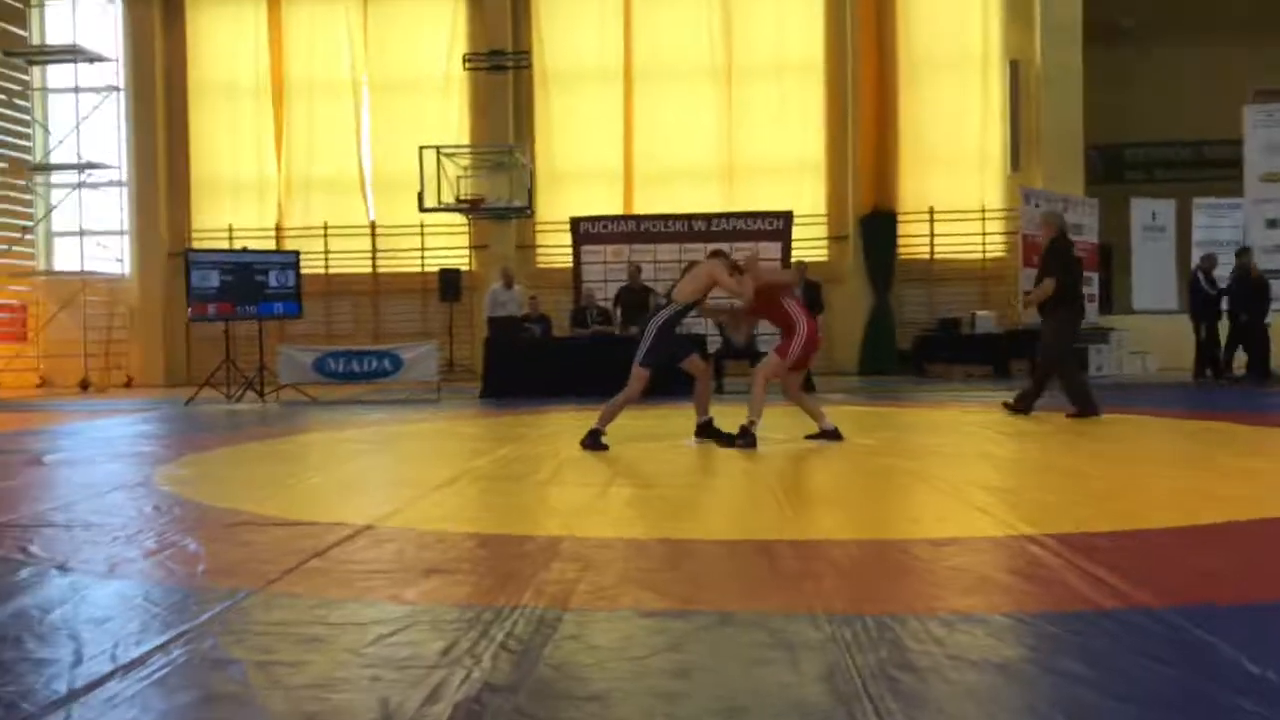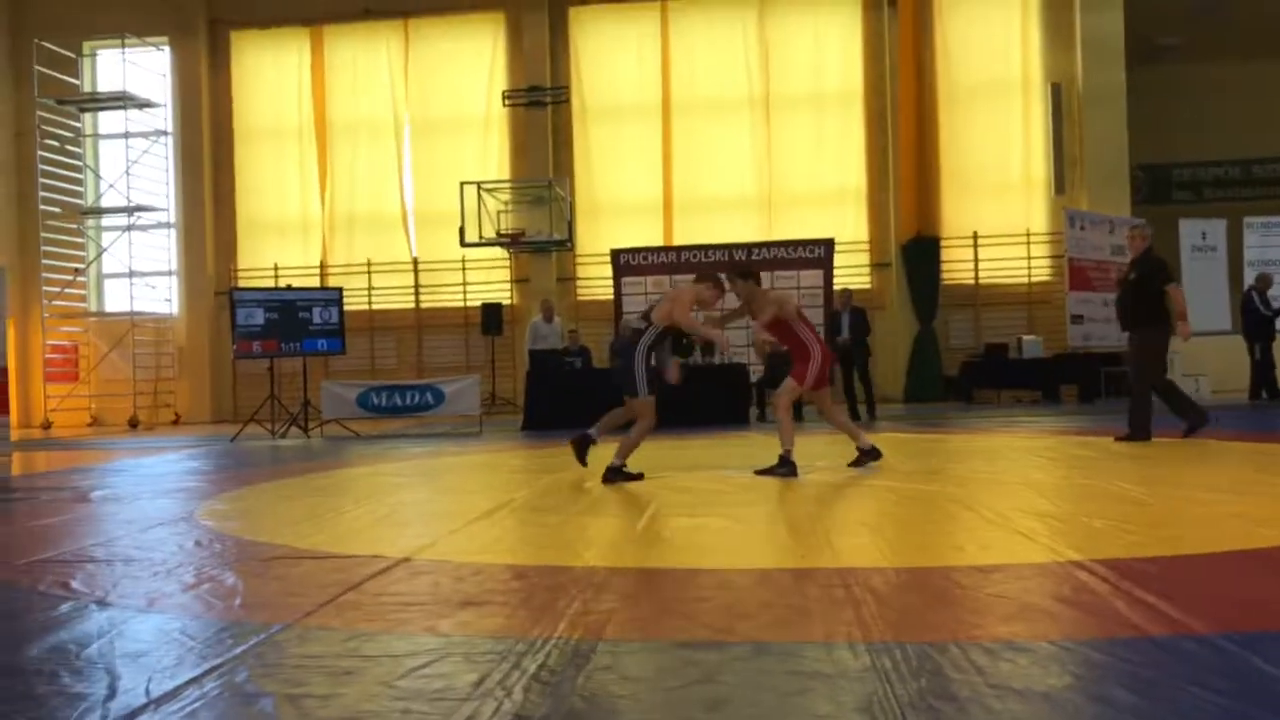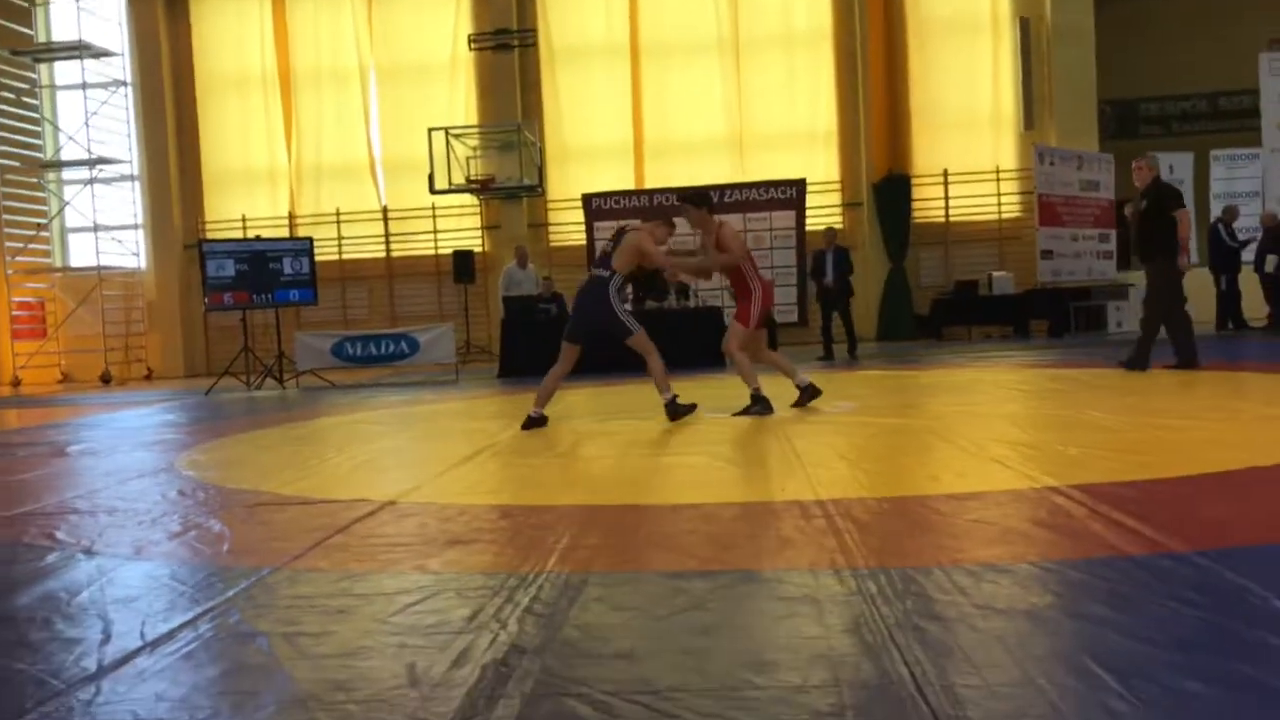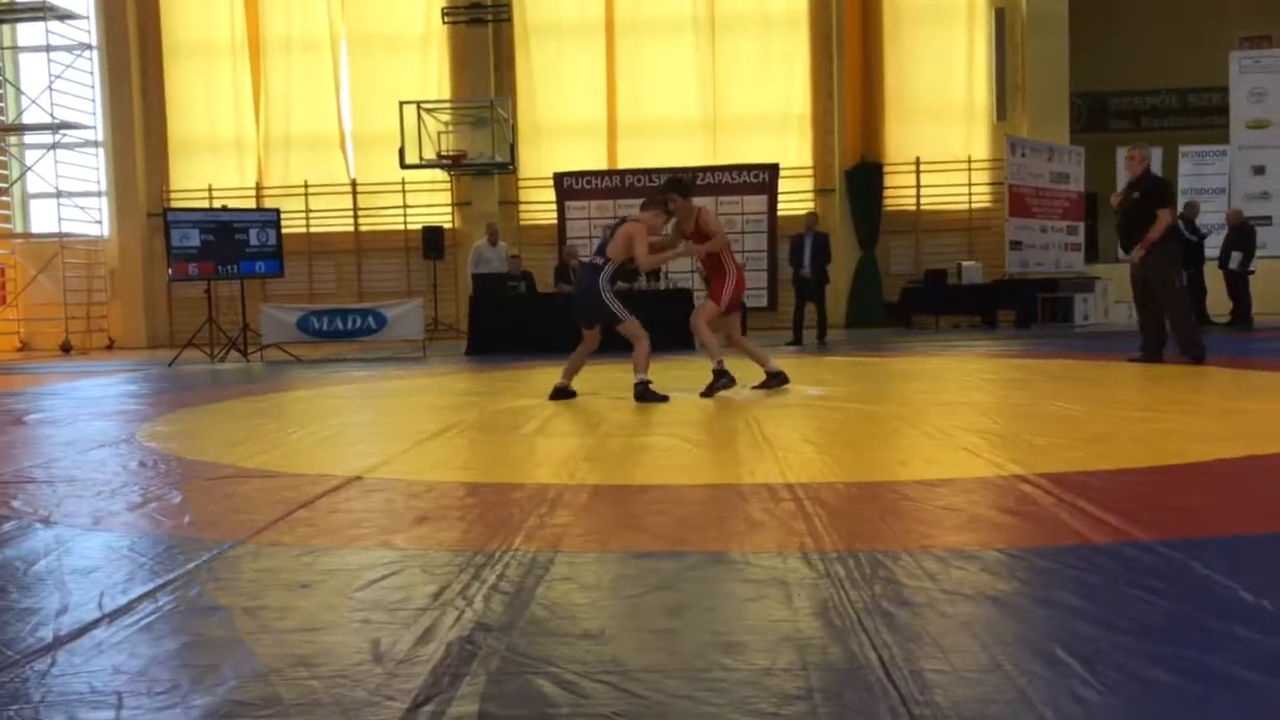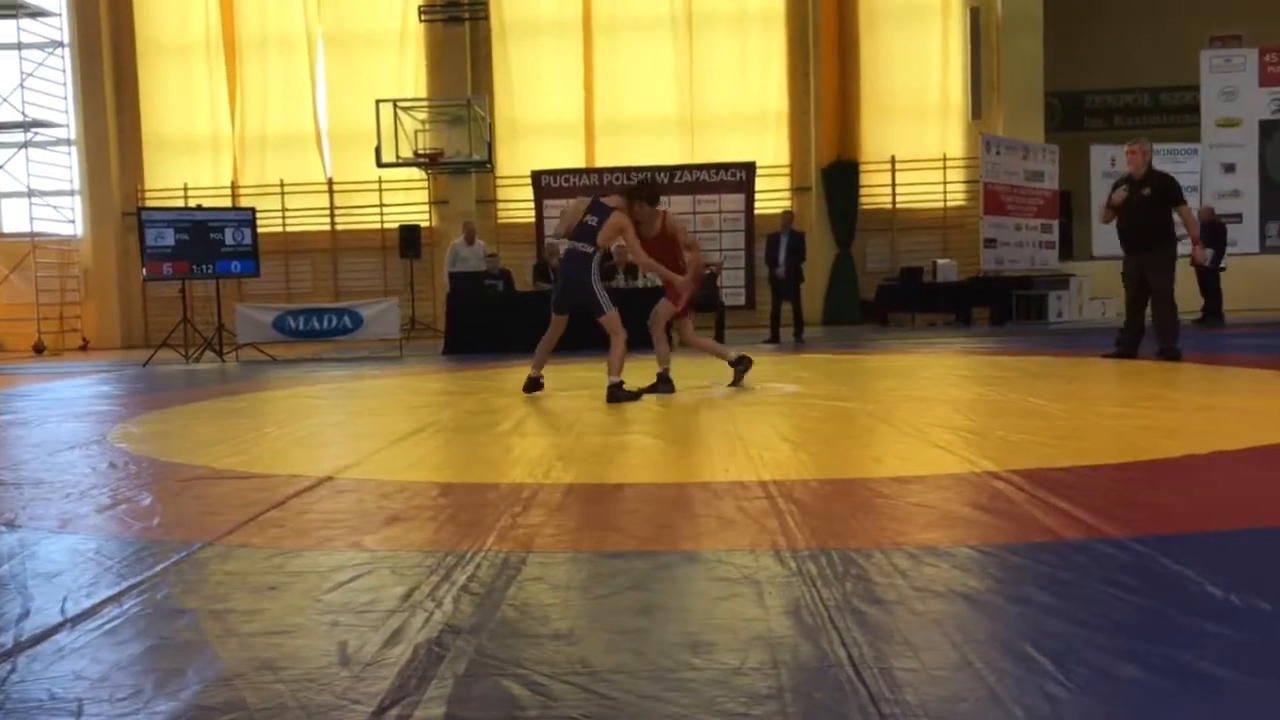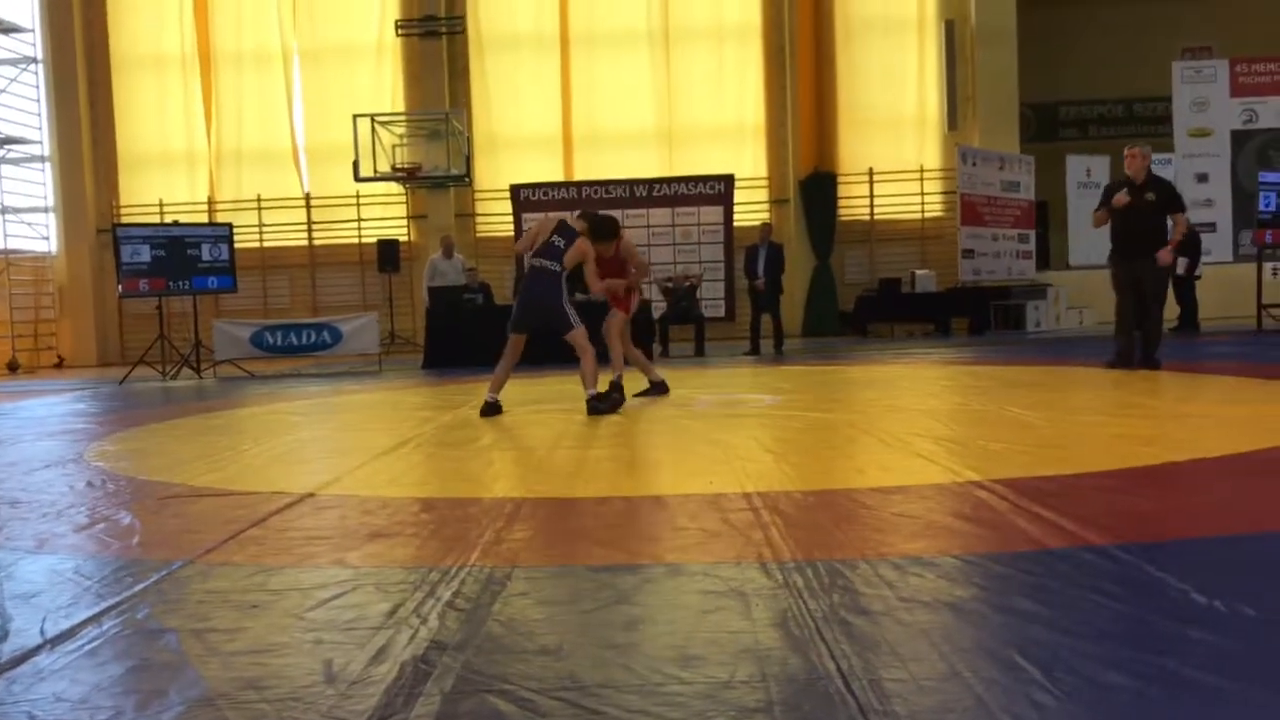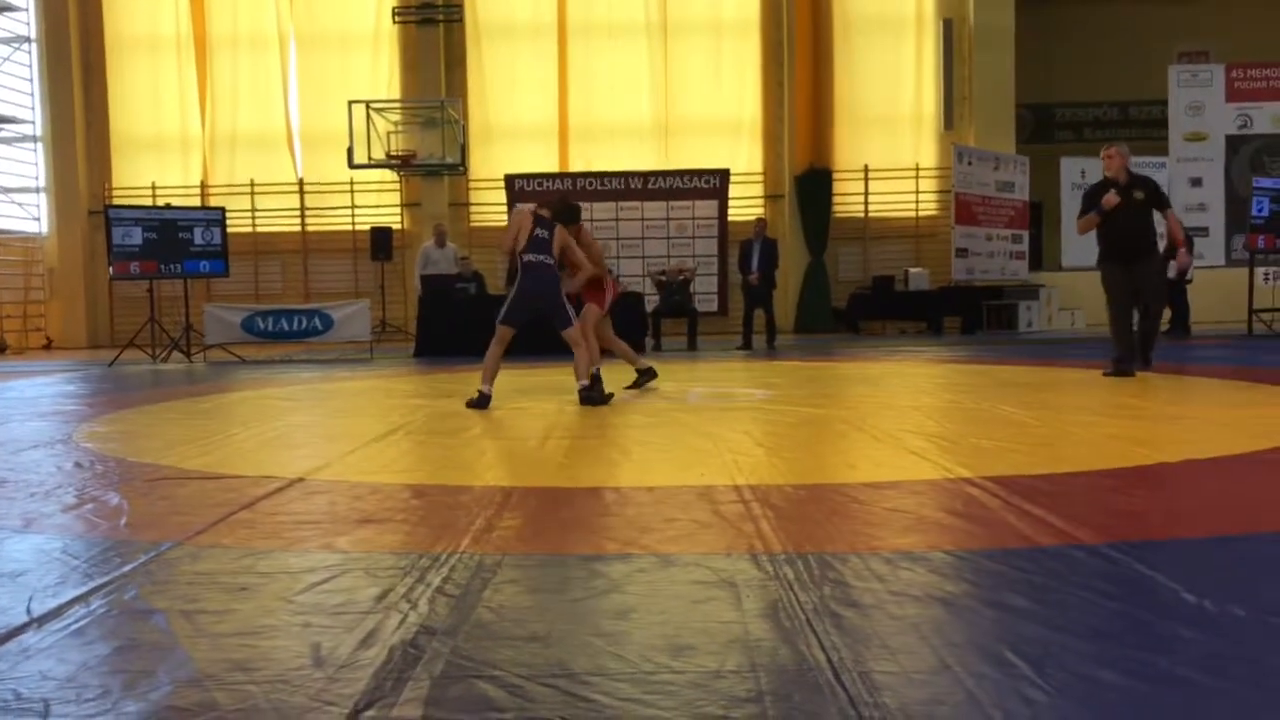
dt=0.5s
person 1, frame 1
left shoulder: (1056, 251)
right shoulder: (1065, 248)
left elbow: (1049, 285)
left wrist: (1027, 301)
left hip: (1062, 314)
right hip: (1065, 313)
left knee: (1063, 360)
right knee: (1047, 359)
left ankle: (1086, 406)
right ankle: (1024, 402)
person 1, frame 2
left shoulder: (1153, 264)
right shoulder: (1136, 265)
left elbow: (1173, 291)
left wrist: (1181, 320)
right wrist: (1120, 284)
left hip: (1151, 331)
right hip: (1141, 332)
left knee: (1140, 381)
right knee: (1155, 380)
left ankle: (1139, 430)
right ankle: (1195, 416)
person 1, frame 3
left shoulder: (1164, 191)
right shoulder: (1145, 196)
left elbow: (1184, 217)
left wrist: (1184, 251)
right wrist: (1133, 217)
left hip: (1166, 260)
right hip: (1156, 261)
left knee: (1153, 307)
right knee: (1172, 309)
left ankle: (1139, 358)
right ankle: (1187, 357)
person 1, frame 4
left shoulder: (1156, 184)
right shoulder: (1128, 189)
left elbow: (1165, 218)
right elbow: (1129, 221)
left wrist: (1142, 246)
right wrist: (1116, 207)
left hip: (1159, 253)
right hip: (1140, 256)
left knee: (1172, 300)
right knee: (1144, 305)
left ankle: (1193, 348)
right ankle: (1152, 350)
person 1, frame 5
left shoulder: (1163, 181)
right shoulder: (1120, 185)
left elbow: (1184, 213)
right elbow: (1105, 219)
left wrist: (1196, 243)
right wrist: (1113, 204)
left hip: (1159, 252)
right hip: (1131, 253)
left knee: (1162, 300)
right knee: (1133, 302)
left ankle: (1168, 347)
right ankle: (1126, 346)
person 1, frame 6
left shoulder: (1163, 187)
right shoulder: (1114, 188)
left elbow: (1180, 221)
right elbow: (1096, 222)
left wrist: (1170, 247)
right wrist: (1112, 206)
left hip: (1154, 259)
right hip: (1122, 259)
left knee: (1153, 309)
right knee: (1126, 308)
left ankle: (1148, 355)
right ankle: (1125, 355)
person 1, frame 7
left shoulder: (1146, 185)
right shoulder: (1095, 192)
left elbow: (1169, 215)
right elbow: (1081, 228)
left wrist: (1181, 247)
right wrist: (1102, 209)
left hip: (1147, 261)
right hip: (1113, 264)
left knee: (1153, 309)
right knee: (1119, 313)
left ankle: (1143, 352)
right ankle: (1123, 363)
person 2, frame 1
left shoulder: (700, 270)
right shoulder: (716, 266)
left elbow: (697, 306)
right elbow: (743, 293)
right wrist: (745, 277)
left hip: (667, 330)
right hip: (657, 328)
left knee: (703, 371)
right knee: (634, 389)
left ankle: (704, 426)
right ankle: (593, 433)
person 2, frame 2
left shoulder: (679, 297)
right shoulder: (688, 293)
right elbow: (679, 318)
right wrist: (710, 333)
left hip: (629, 348)
right hip: (636, 352)
left knee: (633, 409)
right knee: (647, 419)
left ankle: (588, 437)
right ankle: (615, 468)
person 2, frame 3
left shoulder: (624, 234)
right shoulder: (641, 237)
right elbow: (664, 263)
left hip: (585, 299)
right hip: (606, 300)
left knee: (563, 364)
right knee: (650, 351)
left ankle: (535, 415)
right ankle: (671, 404)
person 2, frame 4
left shoulder: (623, 223)
right shoulder: (638, 228)
right elbow: (644, 263)
right wrist: (678, 252)
left hip: (582, 285)
right hip: (599, 286)
left knee: (591, 342)
right knee: (641, 338)
left ankle: (562, 386)
right ankle: (641, 386)
person 2, frame 5
left shoulder: (583, 203)
right shoulder: (622, 220)
left elbow: (559, 232)
right elbow: (641, 259)
right wrist: (674, 277)
left hip: (565, 272)
right hip: (587, 277)
left knee: (554, 331)
right knee: (618, 334)
left ankle: (534, 377)
right ankle: (614, 388)
person 2, frame 6
left shoulder: (548, 223)
right shoulder: (585, 247)
left elbow: (519, 249)
right elbow: (596, 289)
right wrist: (615, 283)
left hip: (528, 292)
right hip: (553, 295)
left knee: (511, 353)
right knee: (586, 350)
left ankle: (490, 402)
right ankle: (594, 400)
person 2, frame 7
left shoulder: (521, 214)
right shoulder: (561, 232)
left elbow: (506, 247)
right elbow: (587, 269)
right wrist: (566, 288)
left hip: (526, 285)
right hip: (551, 286)
left knee: (498, 342)
right knee: (579, 344)
left ankle: (484, 395)
right ankle: (585, 390)
person 3, frame 1
left shoulder: (758, 279)
right shoulder: (751, 305)
left elbow: (791, 278)
left wrist: (758, 271)
left hip: (802, 332)
right hip: (805, 335)
left knee: (760, 375)
right knee: (791, 390)
left ankle: (748, 433)
right ankle: (829, 429)
person 3, frame 2
left shoulder: (772, 299)
right shoulder: (751, 307)
right elbow: (724, 319)
left hip: (814, 355)
right hip: (808, 357)
left knee: (781, 401)
right knee: (826, 409)
left ankle: (787, 462)
right ankle: (868, 448)
person 3, frame 3
left shoulder: (725, 232)
right shoulder: (706, 238)
left elbow: (738, 257)
right elbow: (704, 272)
right wrist: (683, 265)
left hip: (755, 293)
right hip: (749, 295)
left knee: (731, 346)
right knee: (759, 350)
left ankle: (759, 400)
right ankle: (806, 386)
person 3, frame 4
left shoulder: (704, 216)
right shoulder: (679, 224)
left elbow: (723, 239)
left wrist: (702, 248)
left hip: (730, 277)
right hip: (719, 279)
left knee: (698, 321)
right knee: (734, 336)
left ankle: (721, 373)
right ankle: (775, 373)
person 3, frame 5
left shoulder: (670, 223)
right shoulder: (634, 225)
left elbow: (693, 250)
left wrist: (688, 277)
left hip: (683, 278)
right hip: (673, 281)
left knee: (655, 321)
right knee: (689, 339)
left ankle: (664, 380)
right ankle: (738, 360)
person 3, frame 6
left shoulder: (623, 246)
left elbow: (643, 270)
left wrist: (624, 282)
left hip: (626, 292)
right hip: (613, 294)
left knee: (610, 330)
right knee: (625, 346)
left ankle: (616, 385)
right ankle: (657, 382)
person 3, frame 7
left shoulder: (583, 236)
left elbow: (600, 265)
left hip: (602, 285)
right hip: (589, 287)
left knee: (584, 326)
right knee: (608, 340)
left ankle: (595, 377)
right ankle: (645, 369)
